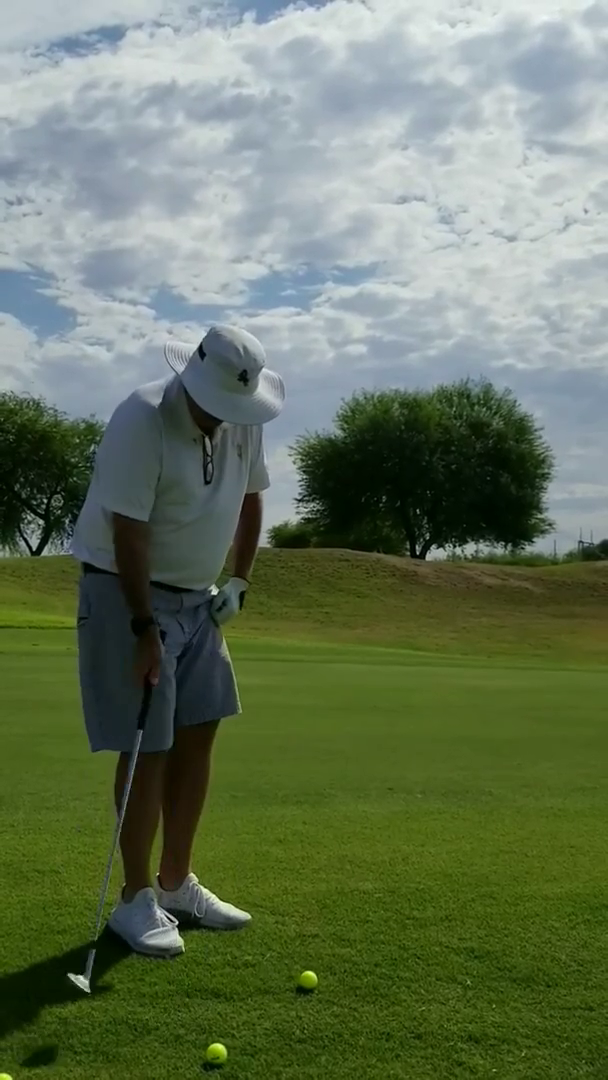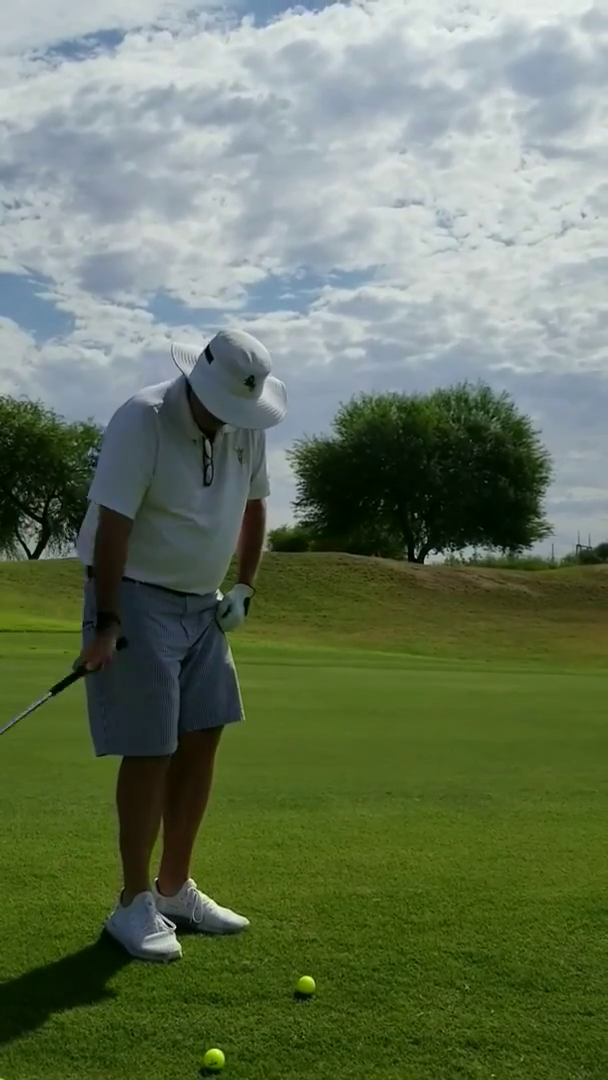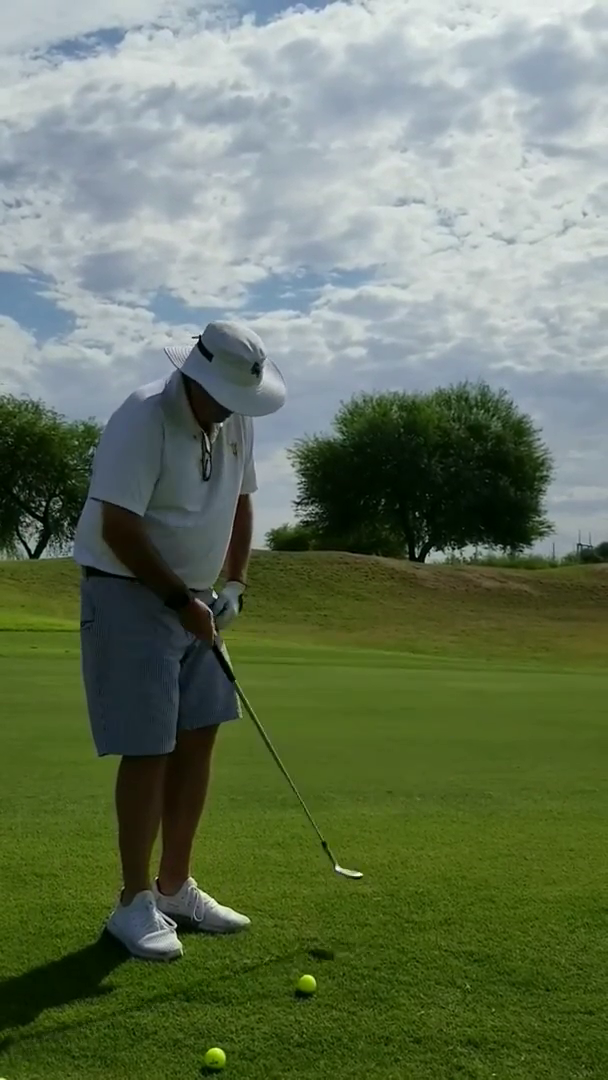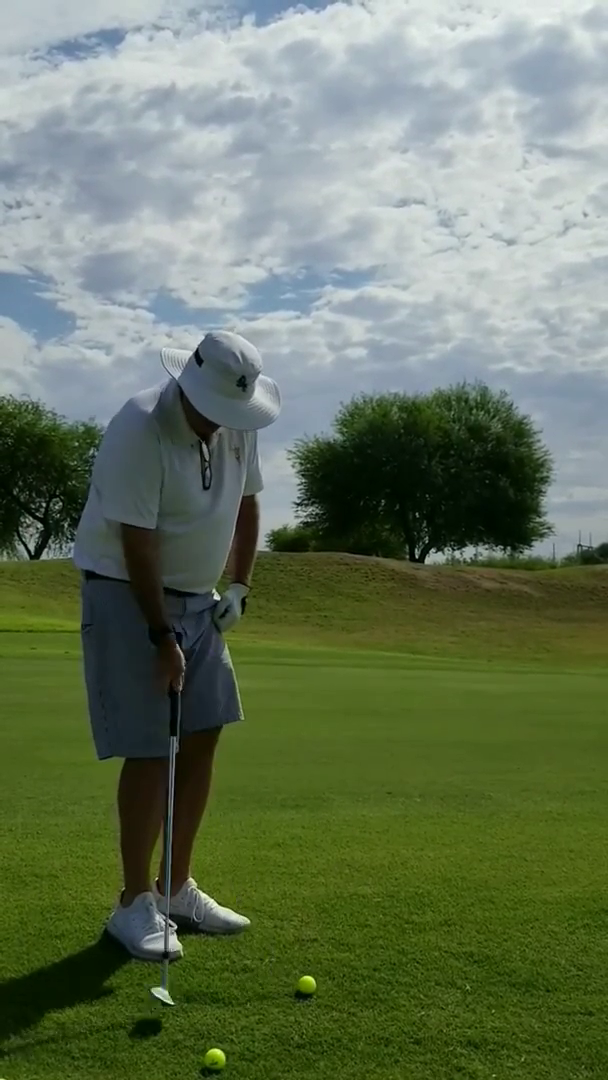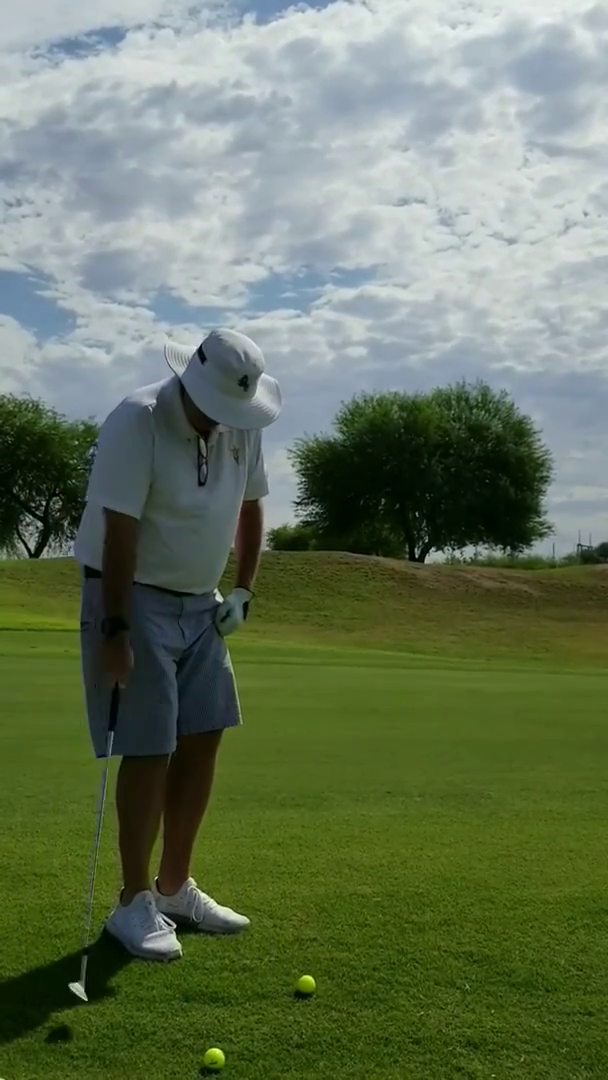
dt=1s
person 1, frame 1
left shoulder: (242, 420)
right shoulder: (140, 421)
left elbow: (250, 498)
right elbow: (127, 535)
left wrist: (239, 582)
right wrist: (146, 630)
left hip: (196, 595)
right hip: (127, 594)
left knee: (197, 734)
right knee: (147, 746)
left ankle: (176, 884)
right ankle: (136, 898)
person 1, frame 2
left shoulder: (247, 427)
right shoulder: (142, 420)
left elbow: (253, 504)
right elbow: (112, 526)
left wrist: (244, 588)
right wrist: (103, 623)
left hip: (202, 602)
right hip: (136, 600)
left knee: (201, 740)
right knee: (150, 752)
left ankle: (176, 888)
right ankle: (133, 903)
person 1, frame 3
left shoulder: (234, 421)
right shoulder: (140, 421)
left elbow: (239, 503)
right elbow: (117, 529)
left wrist: (234, 585)
right wrist: (180, 600)
left hip: (193, 601)
right hip: (129, 597)
left knee: (197, 741)
right knee: (148, 750)
left ankle: (175, 888)
right ankle: (134, 902)
person 1, frame 4
left shoulder: (237, 424)
right shoulder: (137, 430)
left elbow: (246, 503)
right elbow: (136, 545)
left wrist: (240, 587)
right wrist: (163, 639)
left hip: (196, 600)
right hip: (129, 600)
left knee: (201, 742)
right knee: (150, 752)
left ankle: (177, 890)
right ankle: (135, 903)
person 1, frame 5
left shoulder: (242, 427)
right shoulder: (136, 421)
left elbow: (249, 508)
right elbow: (120, 531)
left wrist: (242, 592)
right wrist: (115, 631)
left hip: (199, 603)
right hip: (131, 601)
left knee: (201, 742)
right knee: (149, 752)
left ankle: (174, 888)
right ankle: (134, 902)
